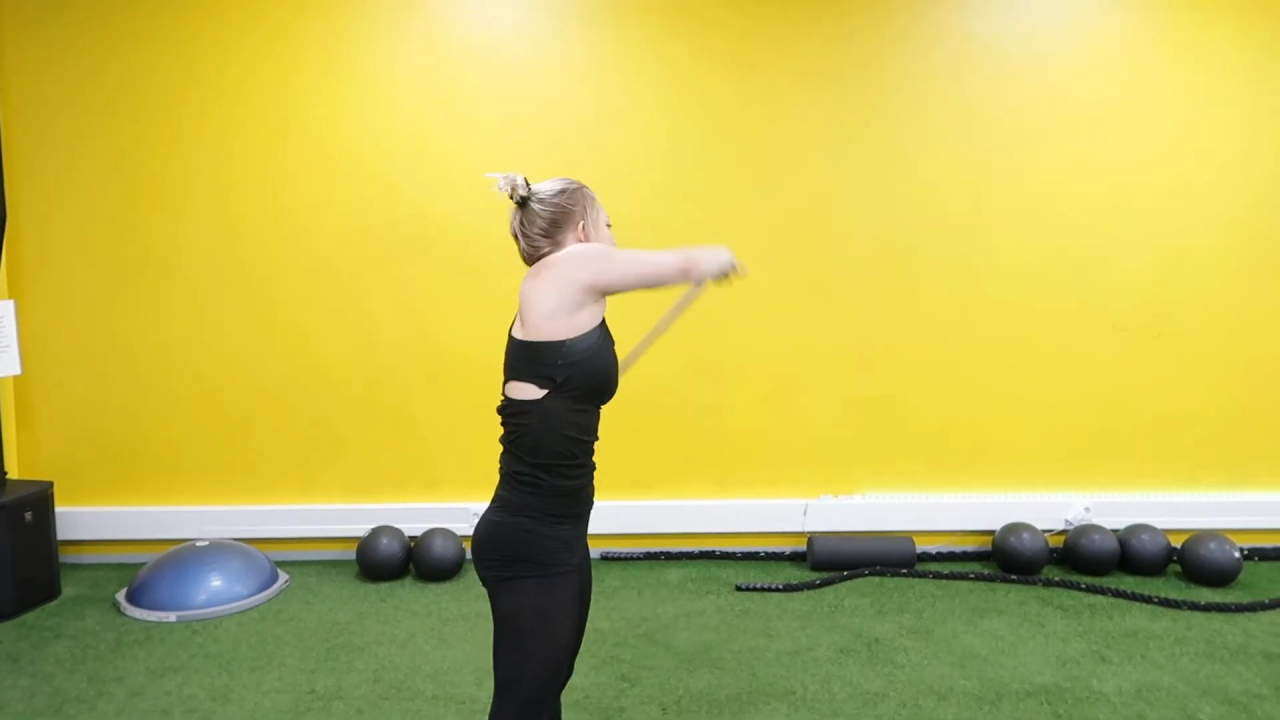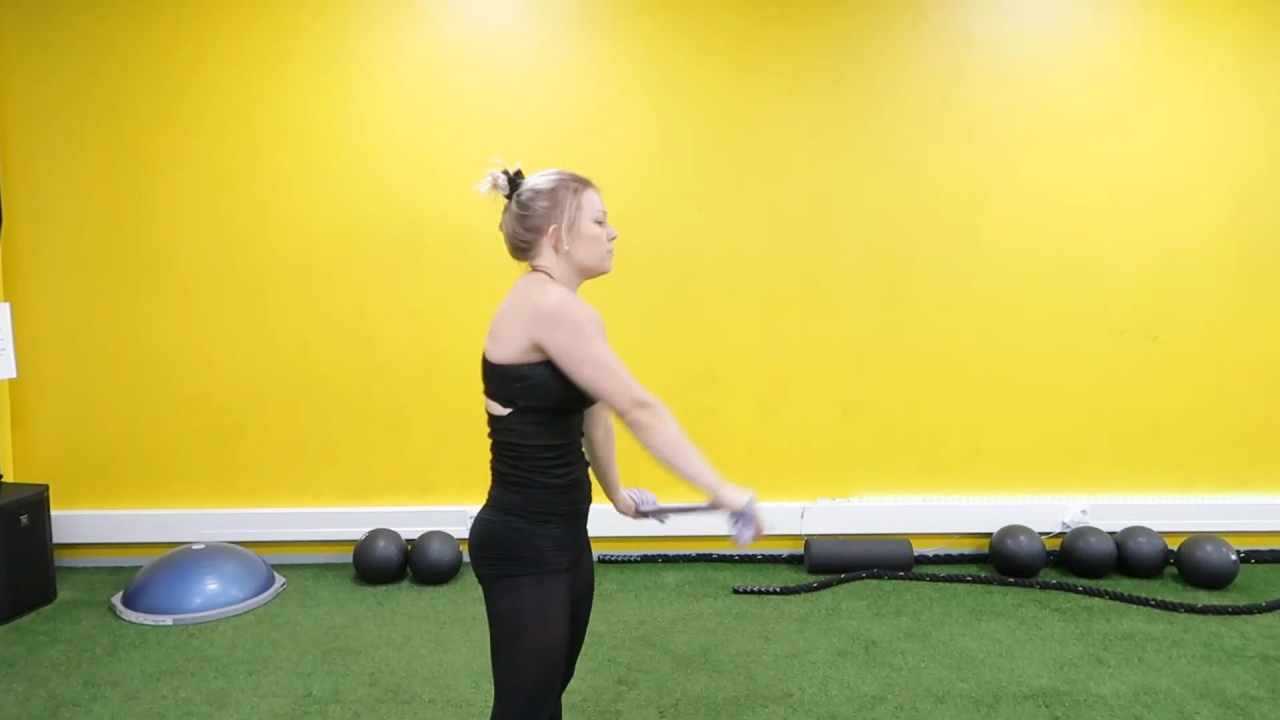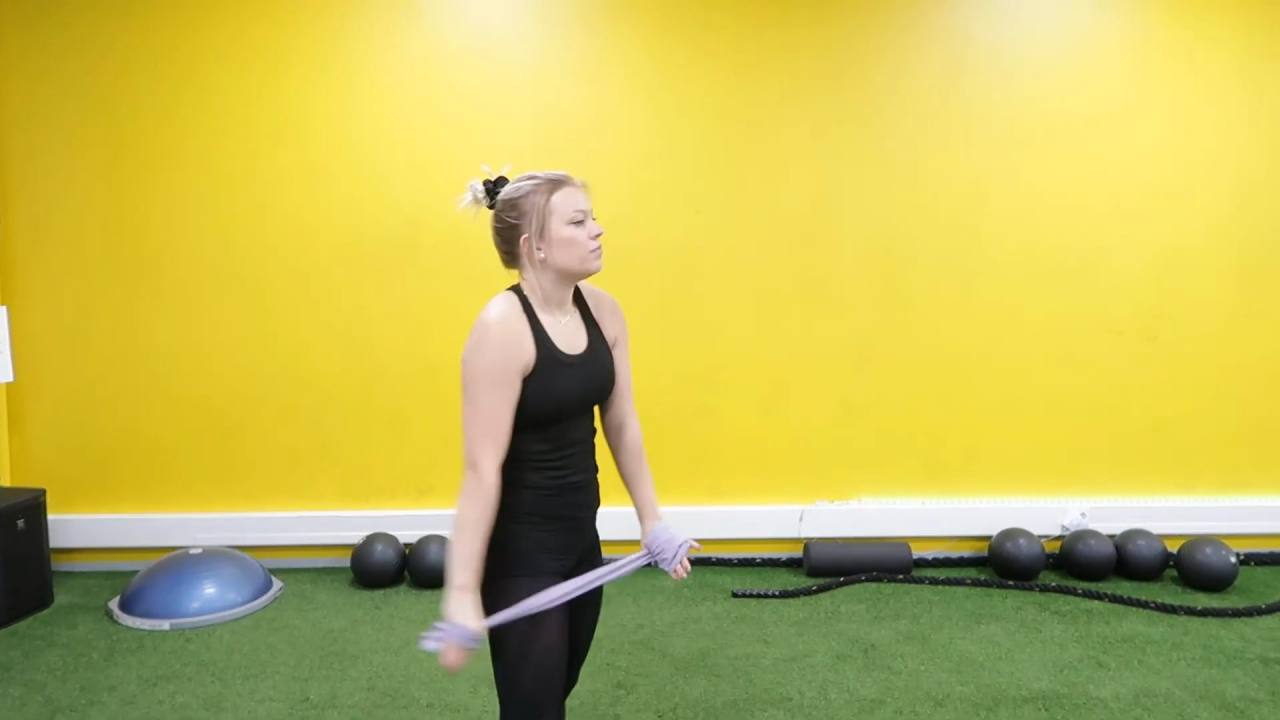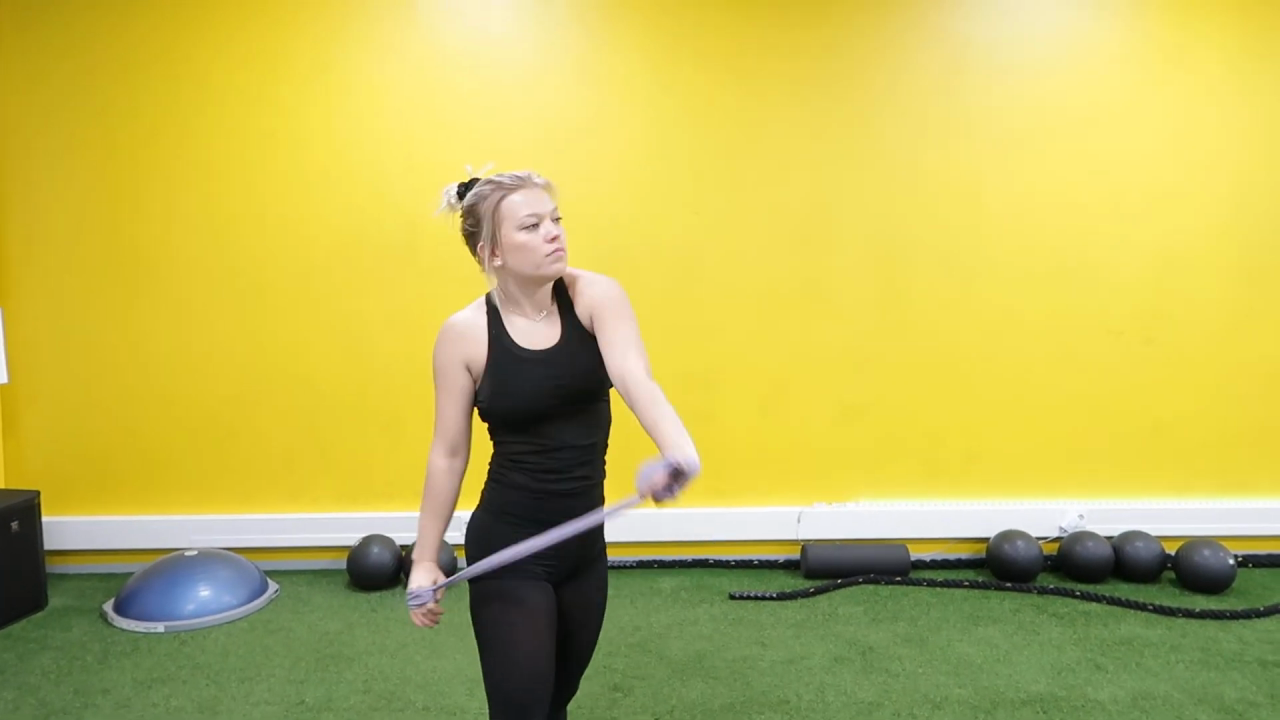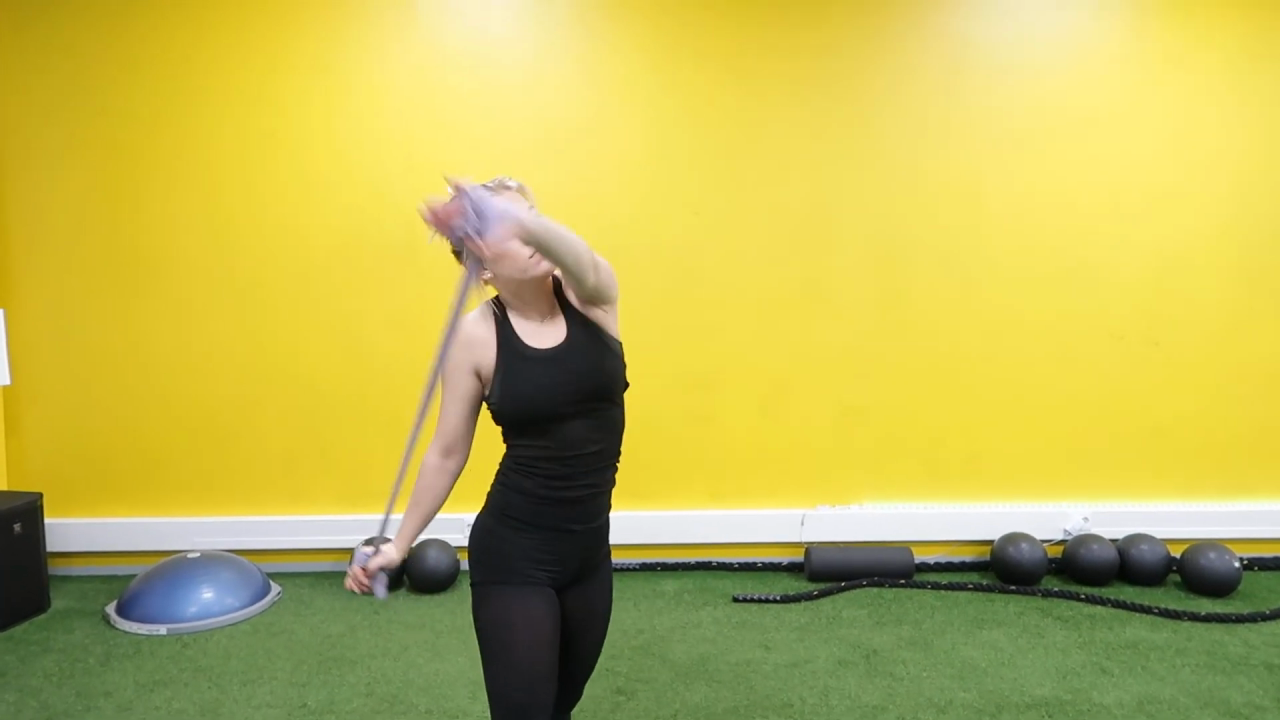
dt=0.3s
person 1, frame 1
left shoulder: (560, 305)
right shoulder: (569, 271)
right elbow: (685, 264)
right wrist: (717, 257)
left hip: (556, 538)
right hip: (528, 543)
person 1, frame 2
left shoulder: (562, 308)
right shoulder: (544, 304)
right elbow: (637, 406)
left wrist: (616, 491)
right wrist: (720, 490)
left hip: (565, 536)
right hip: (521, 544)
person 1, frame 3
left shoulder: (602, 312)
right shoulder: (501, 330)
left elbow: (622, 425)
right elbow: (482, 469)
left wrist: (653, 523)
right wrist: (461, 593)
left hip: (580, 538)
right hip: (519, 547)
person 1, frame 4
left shoulder: (596, 296)
right shoulder: (465, 334)
left elbow: (636, 378)
right elbow: (448, 454)
left wrist: (678, 447)
right wrist: (425, 557)
left hip: (583, 540)
right hip: (509, 547)
person 1, frame 5
left shoulder: (588, 296)
right shoulder: (476, 337)
left elbow: (574, 254)
right elbow: (446, 453)
left wrist: (529, 218)
right wrist: (398, 546)
left hip: (588, 548)
right hip: (514, 555)
